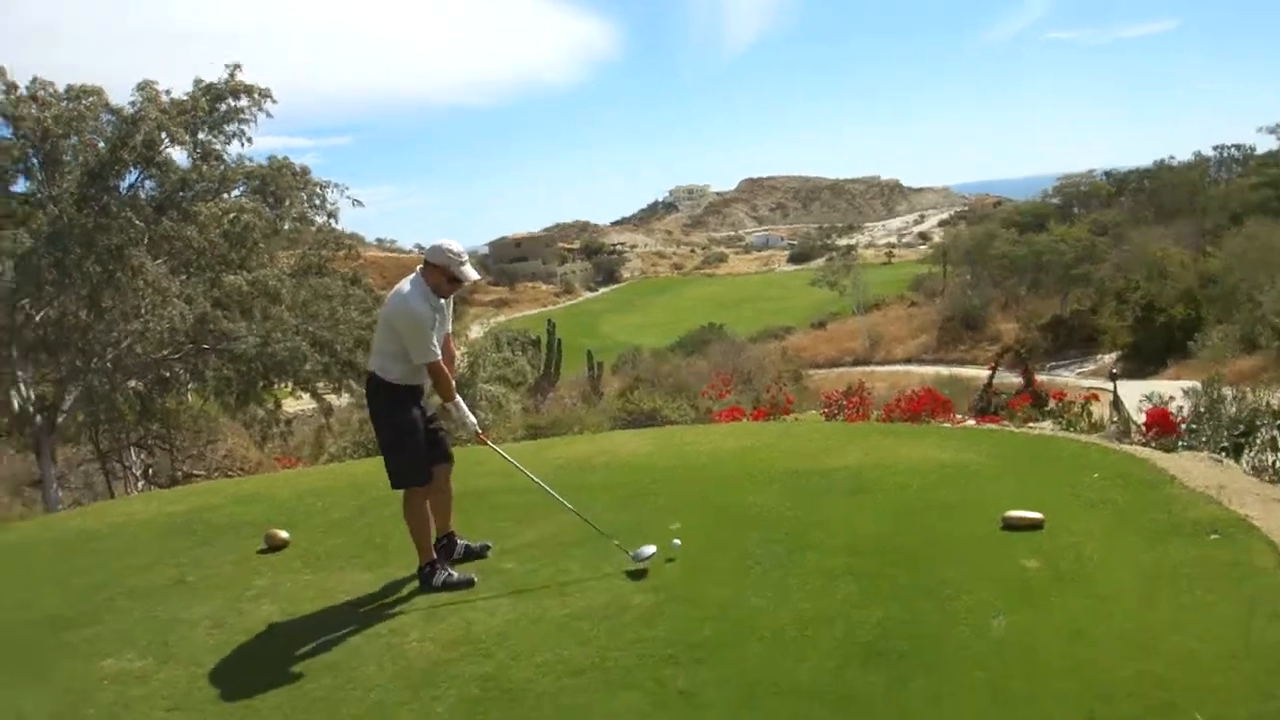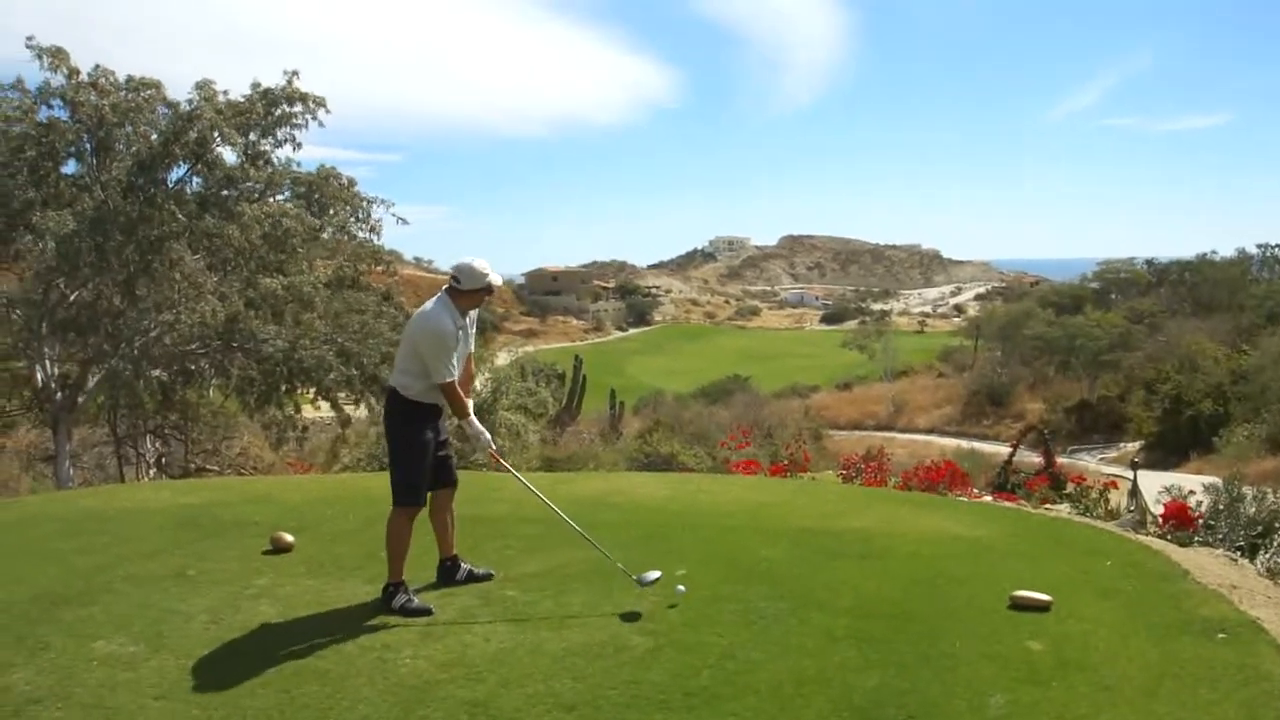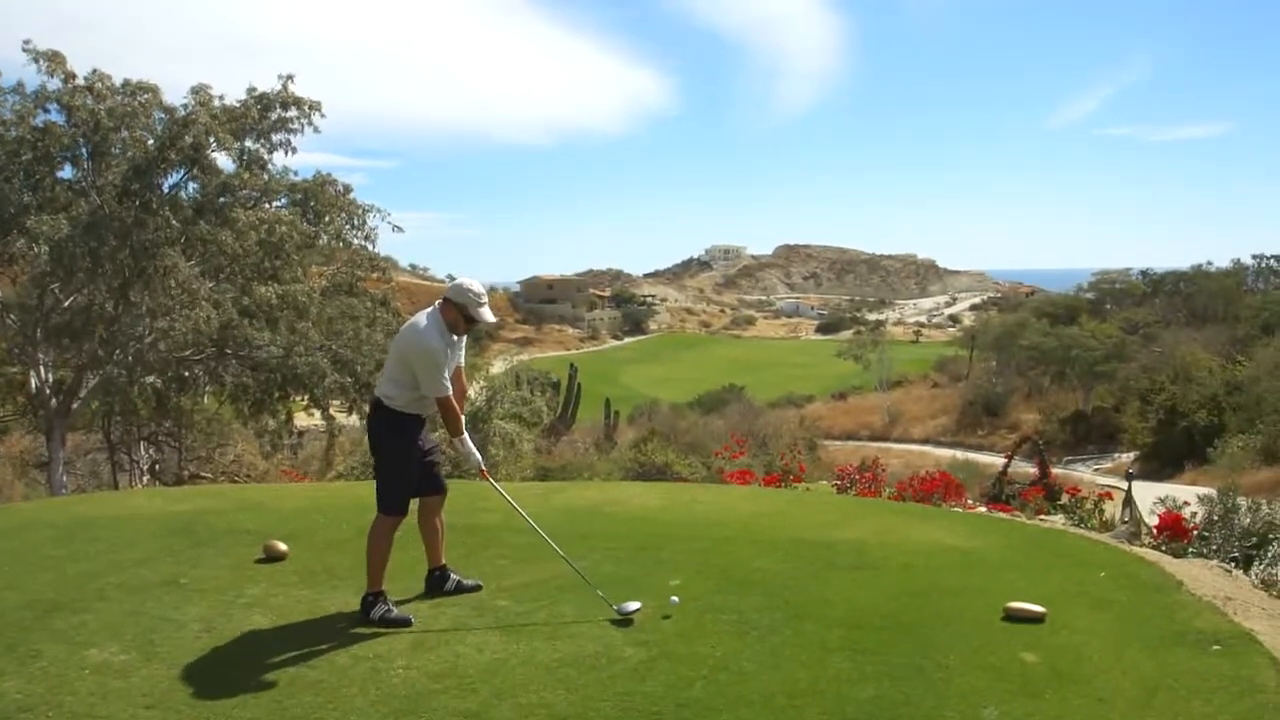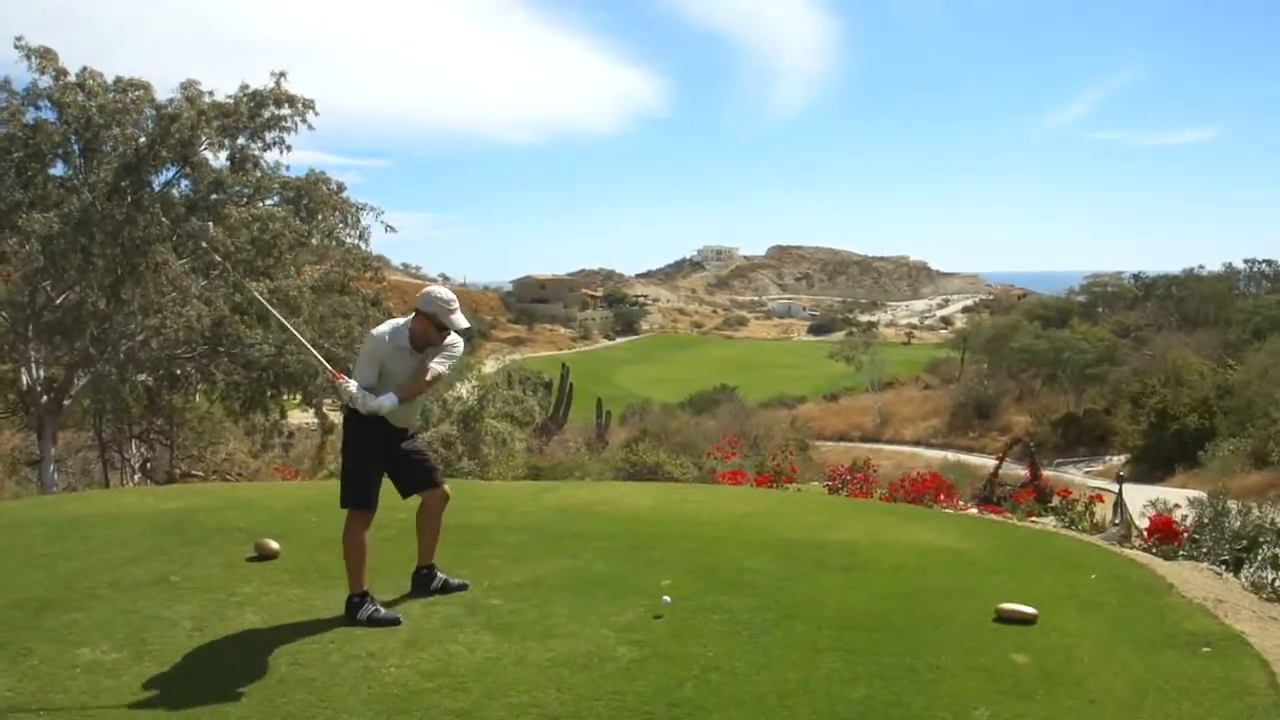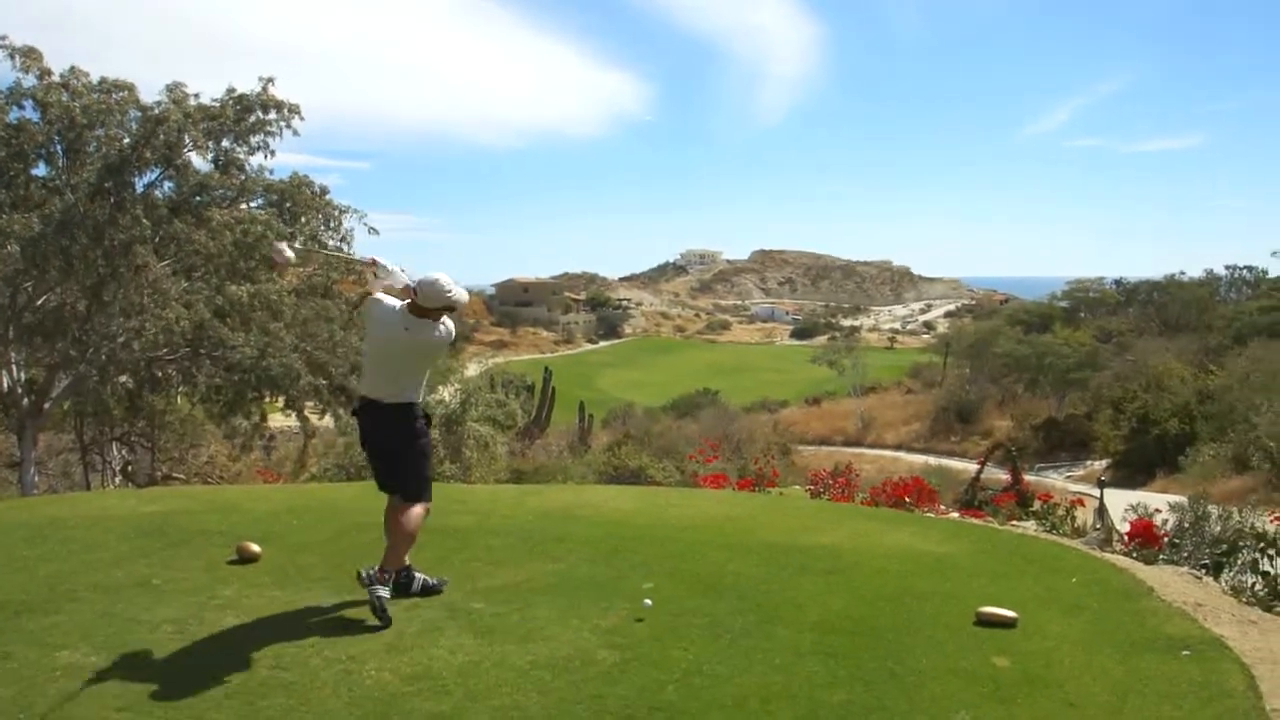
dt=1s
person 1, frame 1
left shoulder: (441, 293)
right shoulder: (411, 306)
left elbow: (446, 344)
right elbow: (435, 367)
left wrist: (452, 397)
right wrist: (461, 411)
left hip: (412, 391)
right hip: (391, 395)
left knee: (441, 467)
right knee: (417, 483)
left ankle: (446, 542)
right ankle: (429, 567)
person 1, frame 2
left shoulder: (465, 314)
right shoulder: (436, 324)
left elbow: (466, 366)
right elbow: (449, 387)
left wrist: (467, 410)
right wrist: (473, 426)
left hip: (431, 410)
right hip: (409, 412)
left knee: (444, 489)
right knee: (408, 503)
left ankle: (450, 565)
right ankle: (394, 587)
person 1, frame 3
left shoulder: (453, 327)
right shoulder: (427, 341)
left elbow: (458, 380)
right elbow: (445, 402)
left wrist: (460, 432)
right wrist: (465, 445)
left hip: (413, 420)
right hip: (392, 422)
left knee: (434, 495)
right knee: (392, 512)
left ankle: (438, 575)
right ankle: (373, 598)
person 1, frame 4
left shoulder: (452, 346)
right shoulder: (382, 338)
left elbow: (422, 383)
right elbow: (354, 386)
left wrist: (384, 402)
right wrist: (358, 394)
left hip: (402, 429)
right hip: (365, 425)
left knee: (438, 495)
right knee: (361, 511)
left ankle: (425, 574)
right ankle: (358, 599)
person 1, frame 5
left shoulder: (380, 309)
right shoulder: (443, 332)
left elbow: (371, 292)
left wrist: (380, 279)
right wrist: (398, 280)
left hip: (369, 413)
right hip: (405, 418)
left knee: (397, 497)
right knee: (417, 503)
left ankle: (402, 573)
right ankle: (382, 573)
